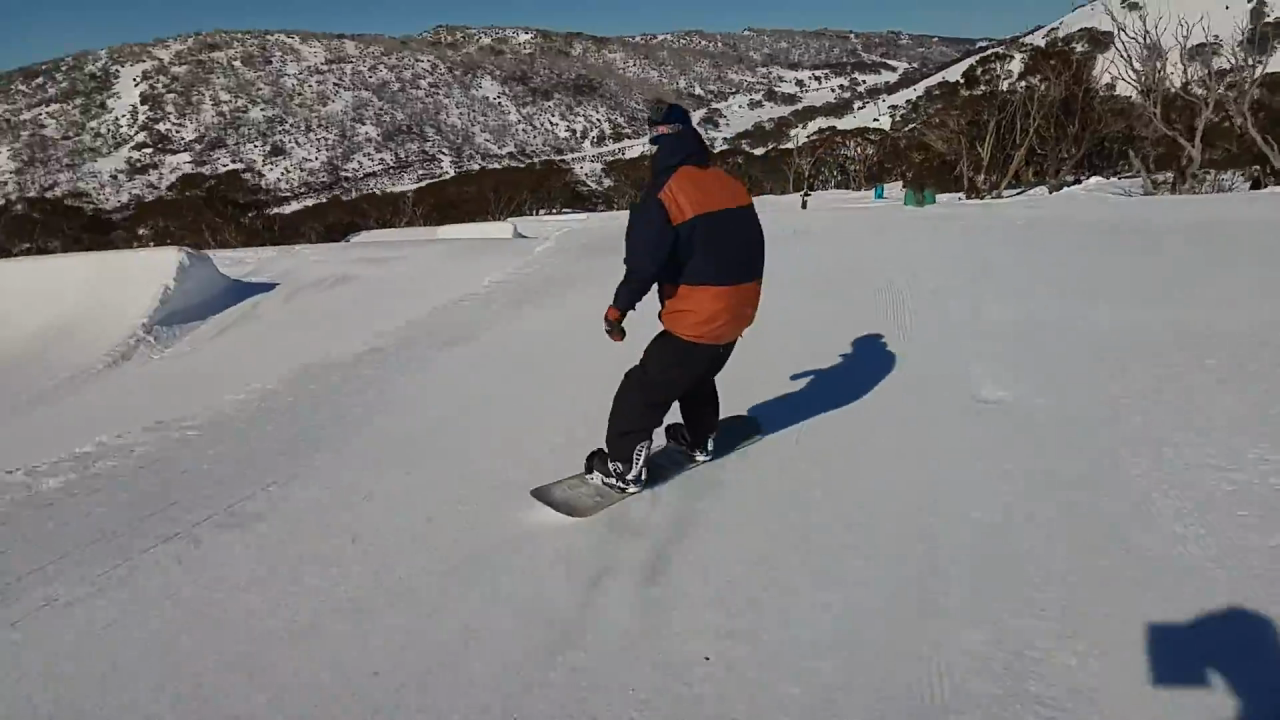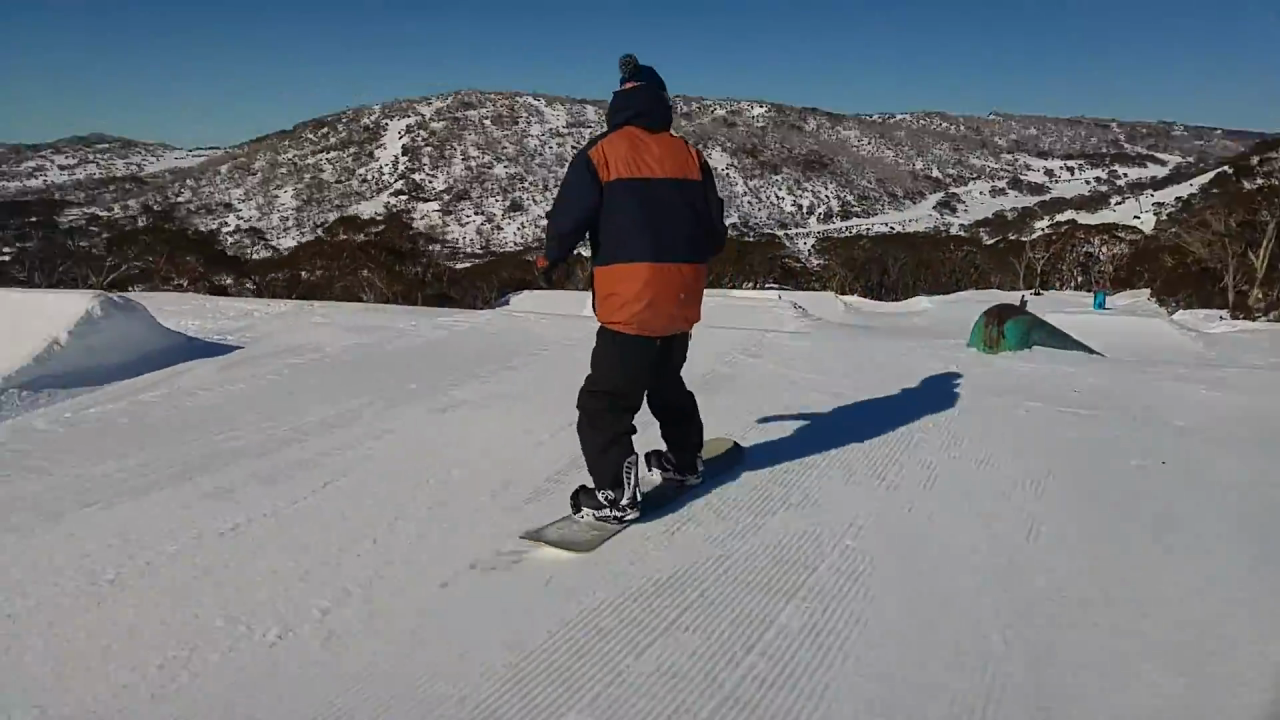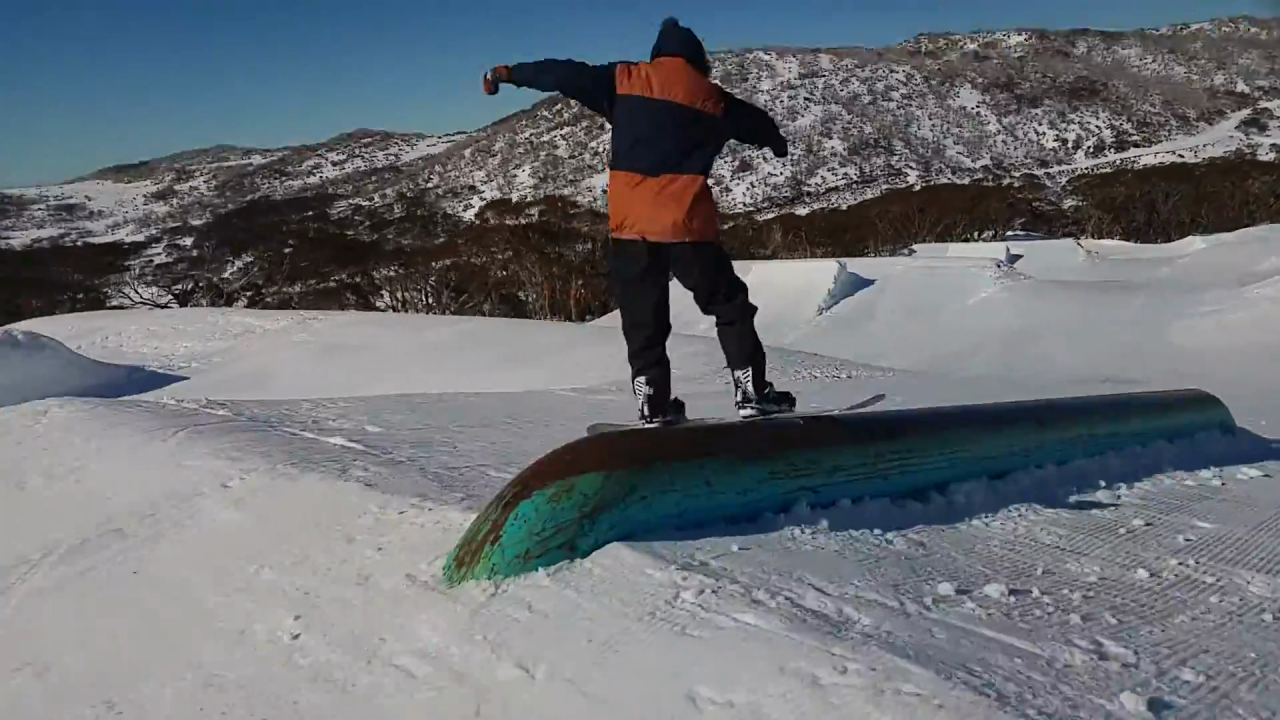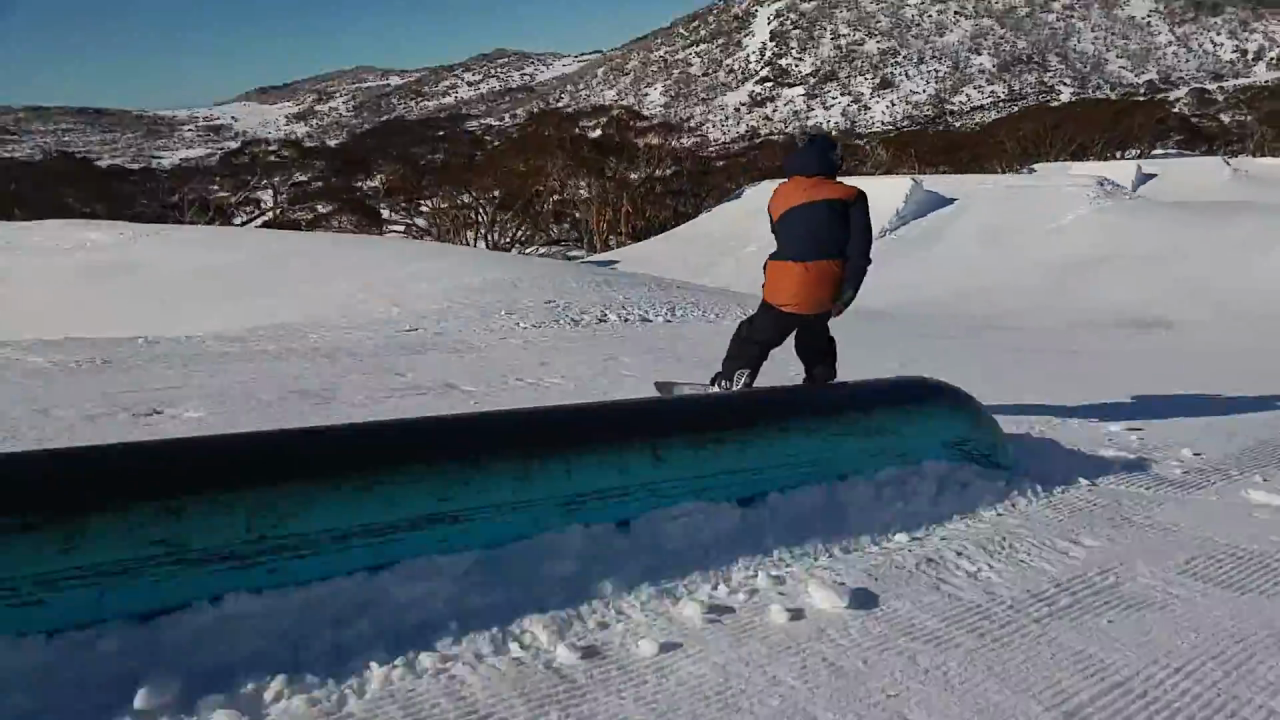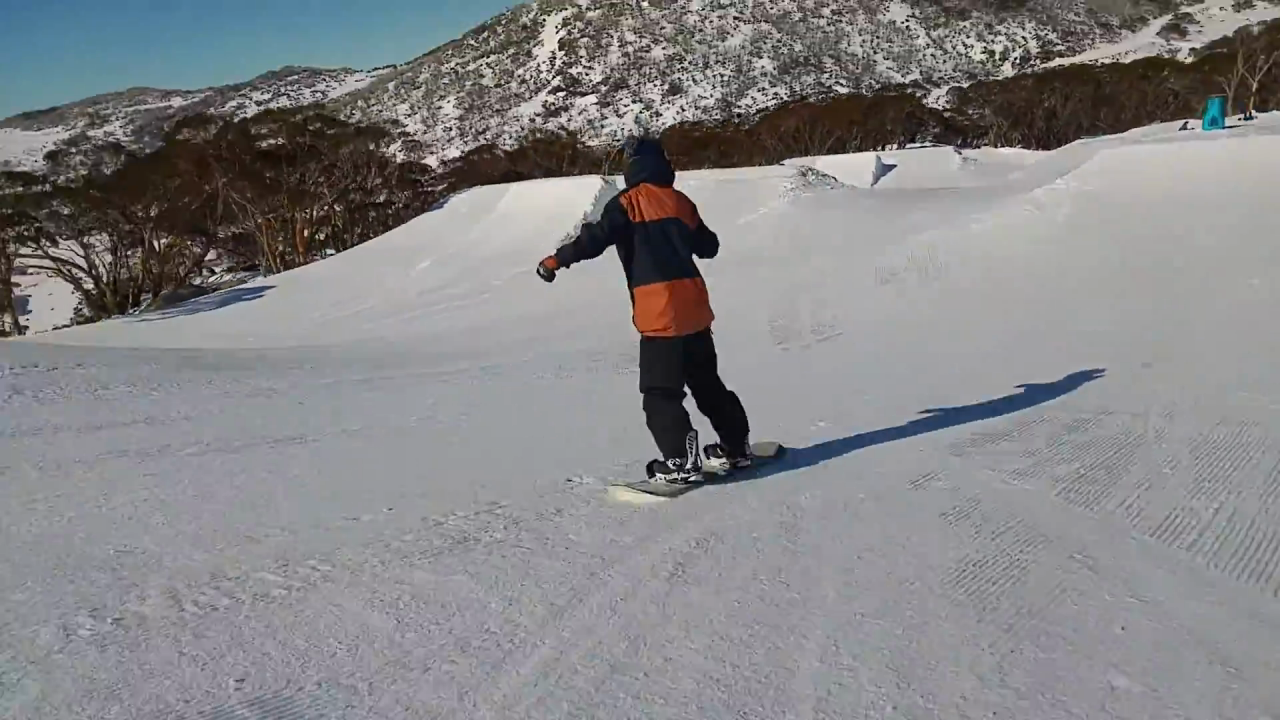
dt=1s
person 1, frame 1
left shoulder: (662, 195)
right shoulder: (733, 186)
left elbow: (644, 262)
right elbow: (750, 246)
left wrist: (619, 308)
left hip: (697, 318)
right hip: (738, 310)
left knee: (645, 389)
right knee: (695, 377)
right ankle: (697, 439)
person 1, frame 2
left shoulder: (601, 153)
right shoulder: (690, 156)
left elbow: (568, 219)
right elbow: (714, 230)
left wrist: (549, 259)
left hip: (630, 302)
right hip: (682, 299)
left knee: (605, 402)
right knee: (665, 382)
left ankle: (616, 492)
right ankle: (685, 459)
person 1, frame 3
left shoulder: (624, 79)
right shoulder: (713, 96)
left elbow: (564, 73)
right elbow: (754, 121)
left wrist: (508, 73)
right wrist: (777, 141)
left hip: (631, 216)
right hip: (686, 215)
left knee: (643, 315)
right knee: (726, 299)
left ankle: (653, 400)
right ankle: (751, 388)
person 1, frame 4
left shoulder: (779, 195)
right shoulder: (850, 195)
right elbow: (859, 244)
right wrist: (850, 287)
left hip: (787, 286)
right hip: (829, 286)
left knee: (756, 337)
right knee: (815, 337)
left ankle: (730, 384)
right ankle: (821, 386)
person 1, frame 5
left shoulder: (627, 201)
right shoulder: (682, 201)
left elbow: (599, 236)
right elbow: (707, 247)
left wrist: (558, 259)
right wrist: (690, 239)
left hip: (659, 312)
right hip: (694, 305)
left knee: (660, 393)
right knee: (706, 382)
left ankle: (682, 461)
right ankle: (736, 446)
